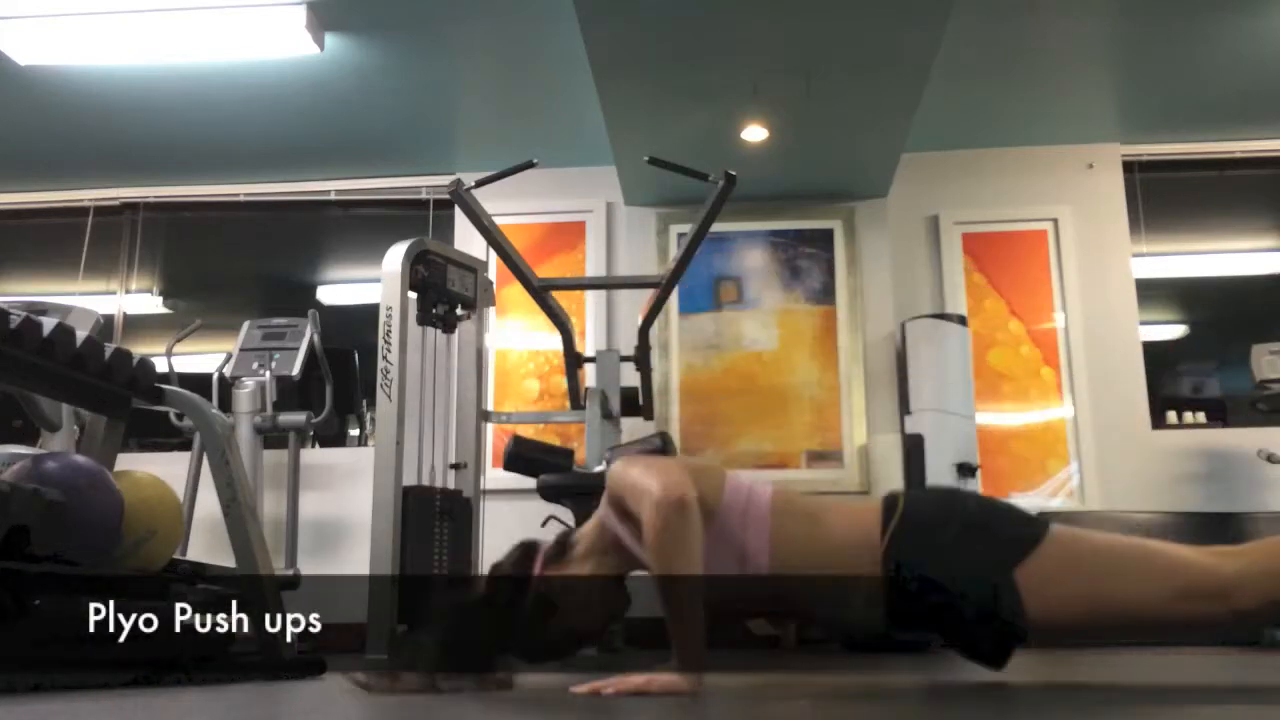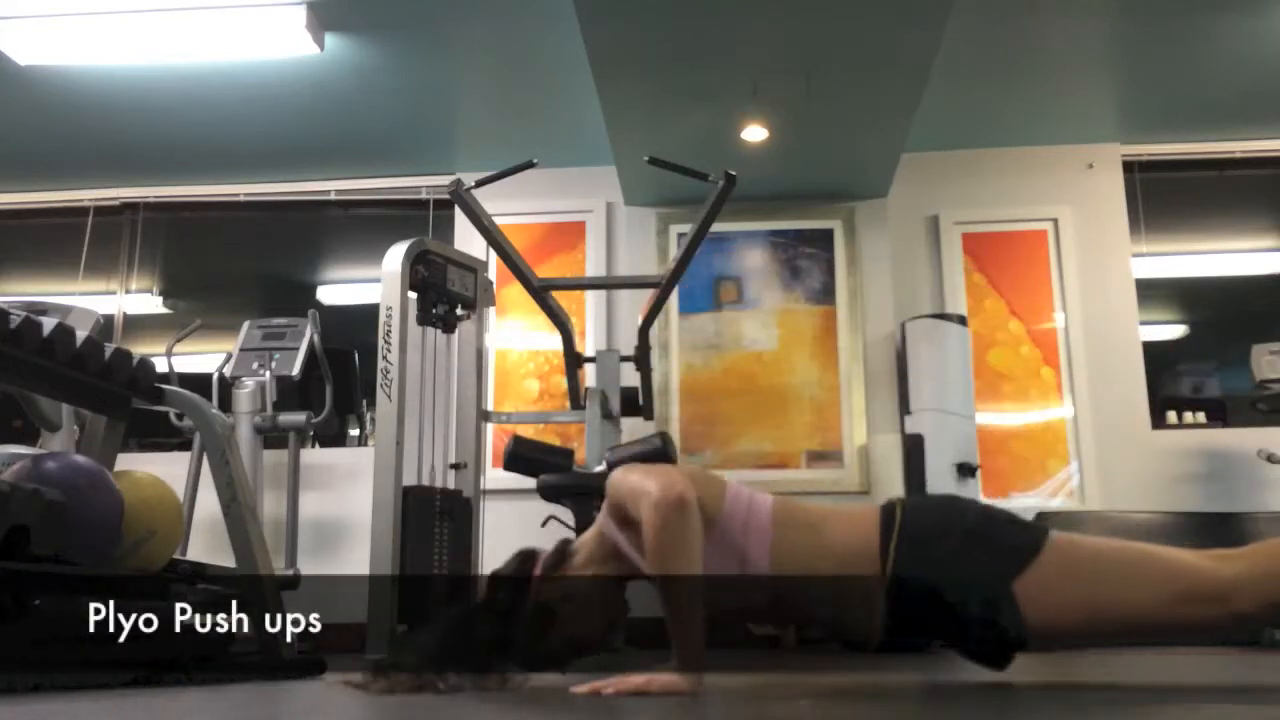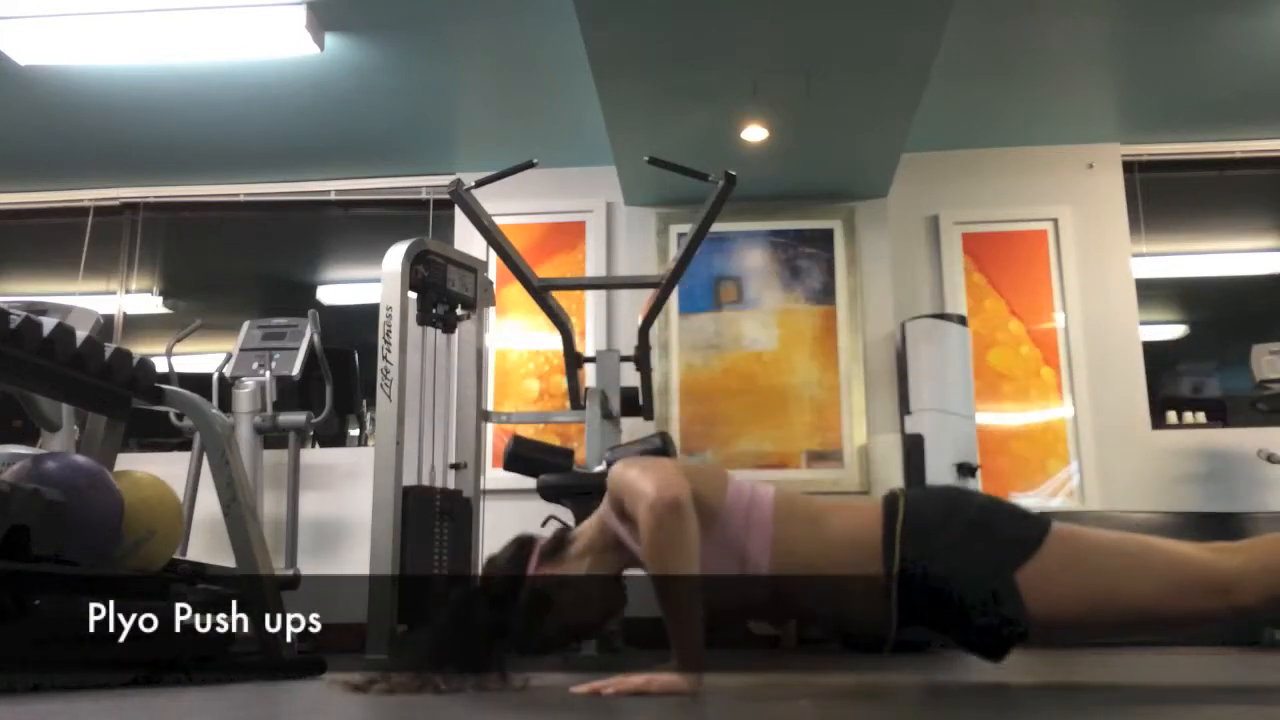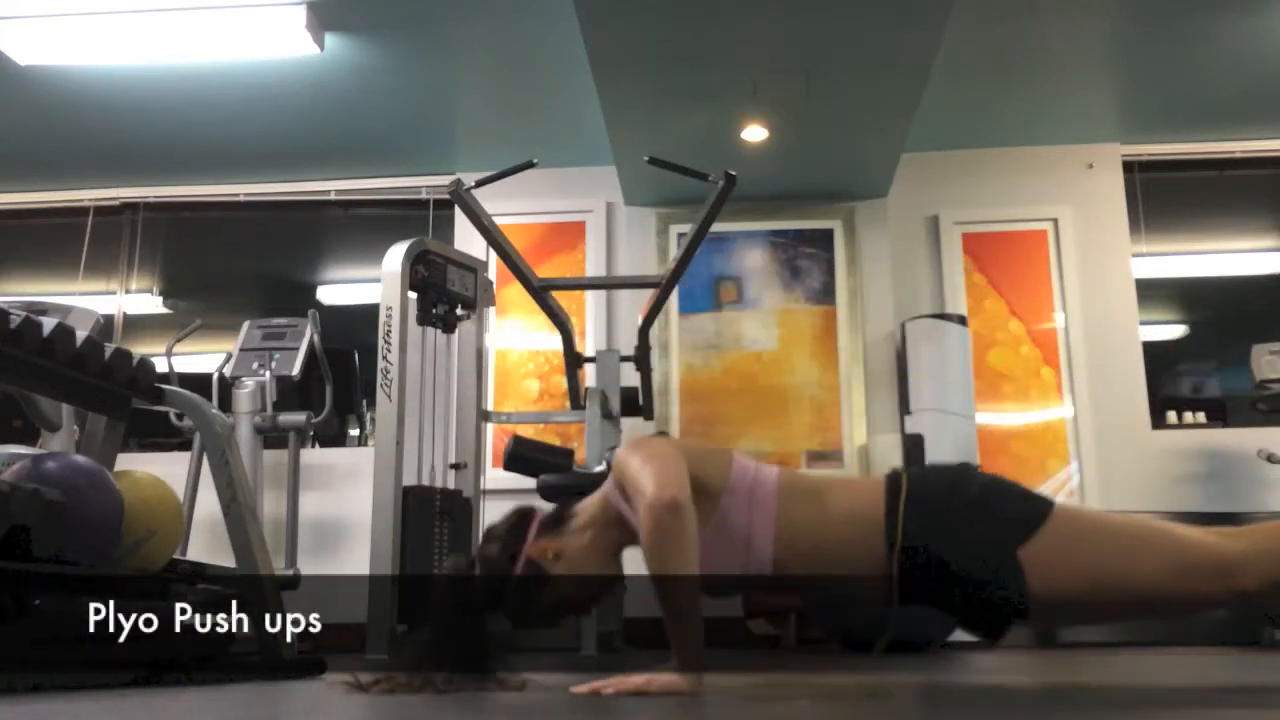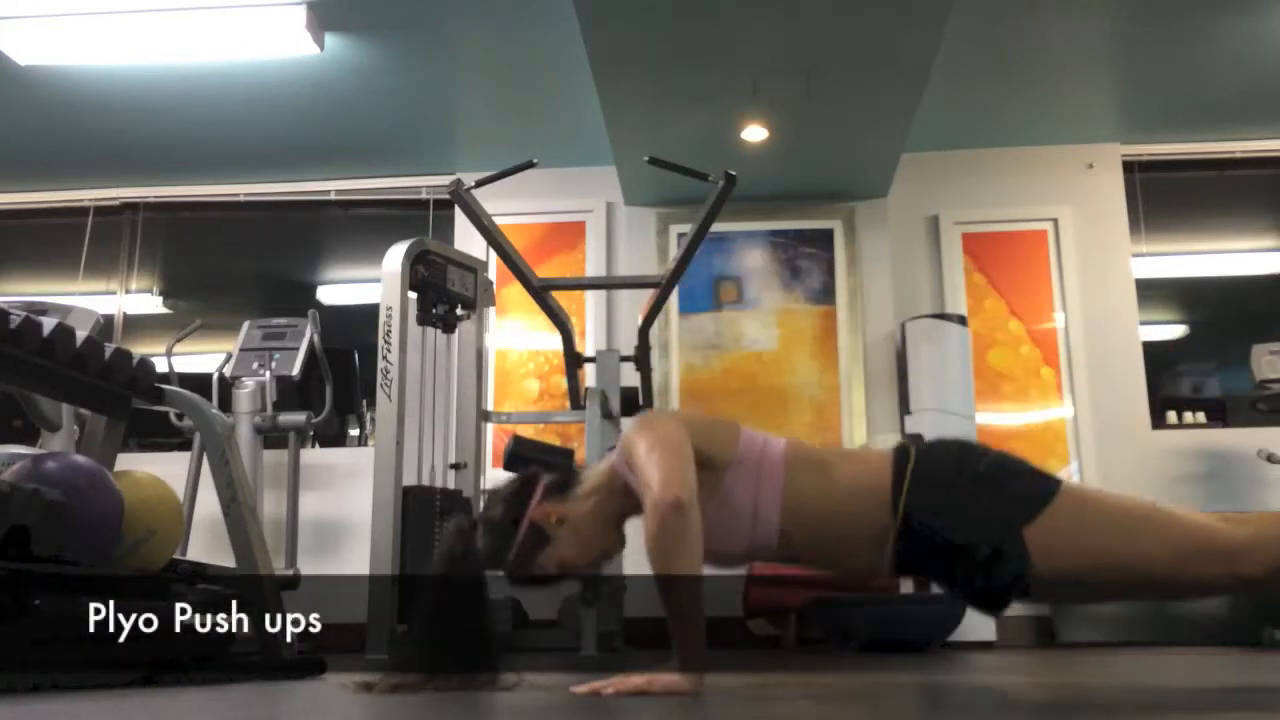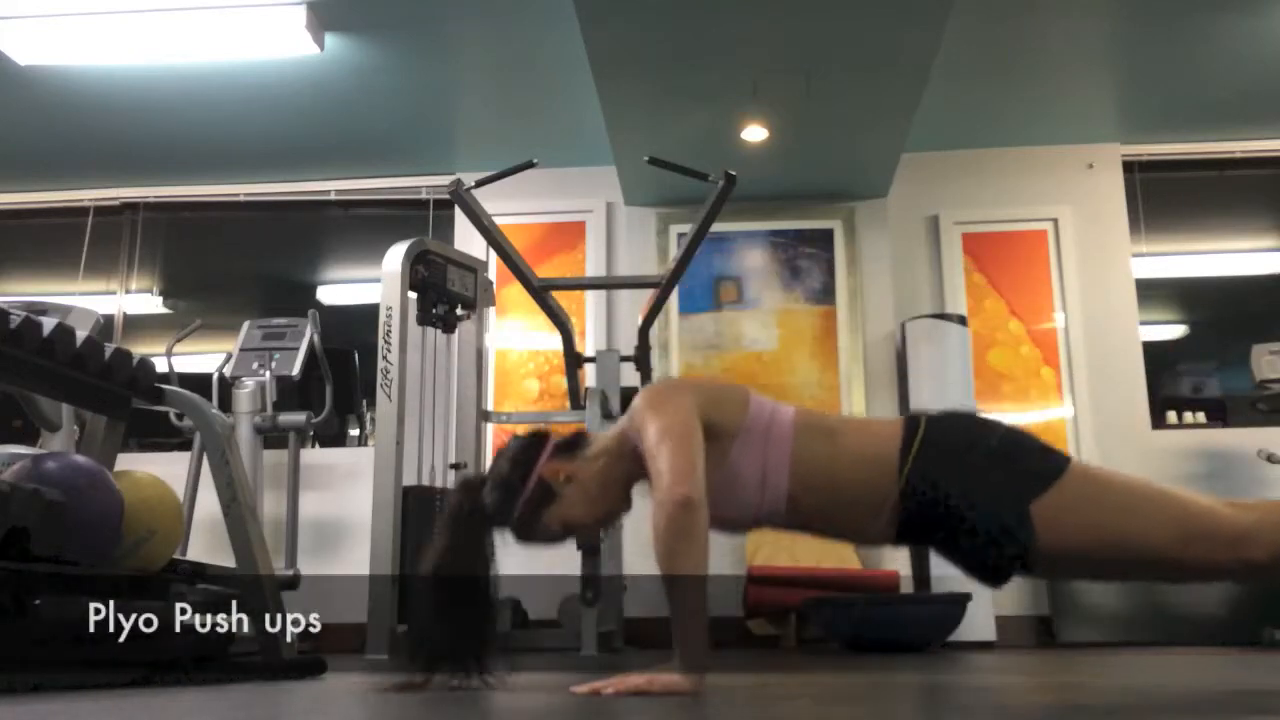
dt=0.1s
person 1, frame 1
left shoulder: (627, 488)
right shoulder: (631, 535)
left elbow: (674, 503)
left wrist: (685, 668)
left hip: (937, 557)
right hip: (918, 560)
person 1, frame 2
left shoulder: (625, 494)
right shoulder: (632, 542)
left elbow: (672, 505)
left wrist: (685, 669)
left hip: (935, 565)
right hip: (917, 568)
person 1, frame 3
left shoulder: (627, 526)
right shoulder: (610, 548)
left elbow: (670, 502)
left wrist: (684, 666)
left hip: (935, 560)
right hip: (915, 556)
person 1, frame 4
left shoulder: (638, 462)
right shoulder: (638, 504)
left elbow: (672, 508)
left wrist: (686, 666)
left hip: (944, 541)
right hip: (925, 547)
person 1, frame 5
left shoulder: (645, 439)
right shoulder: (637, 484)
left elbow: (673, 508)
left wrist: (684, 666)
left hip: (950, 505)
right hip: (930, 520)
person 1, frame 6
left shoulder: (656, 412)
right shoulder: (651, 451)
left elbow: (681, 500)
left wrist: (686, 665)
left hip: (955, 479)
right hip: (932, 496)
